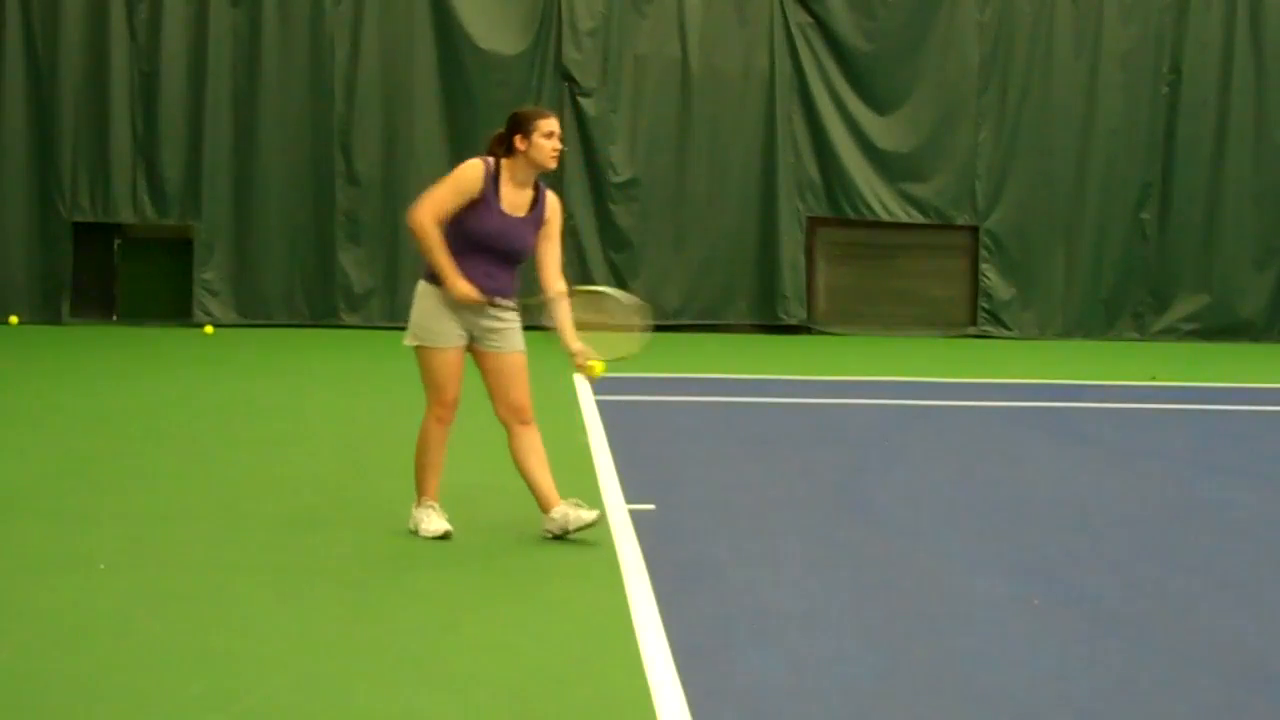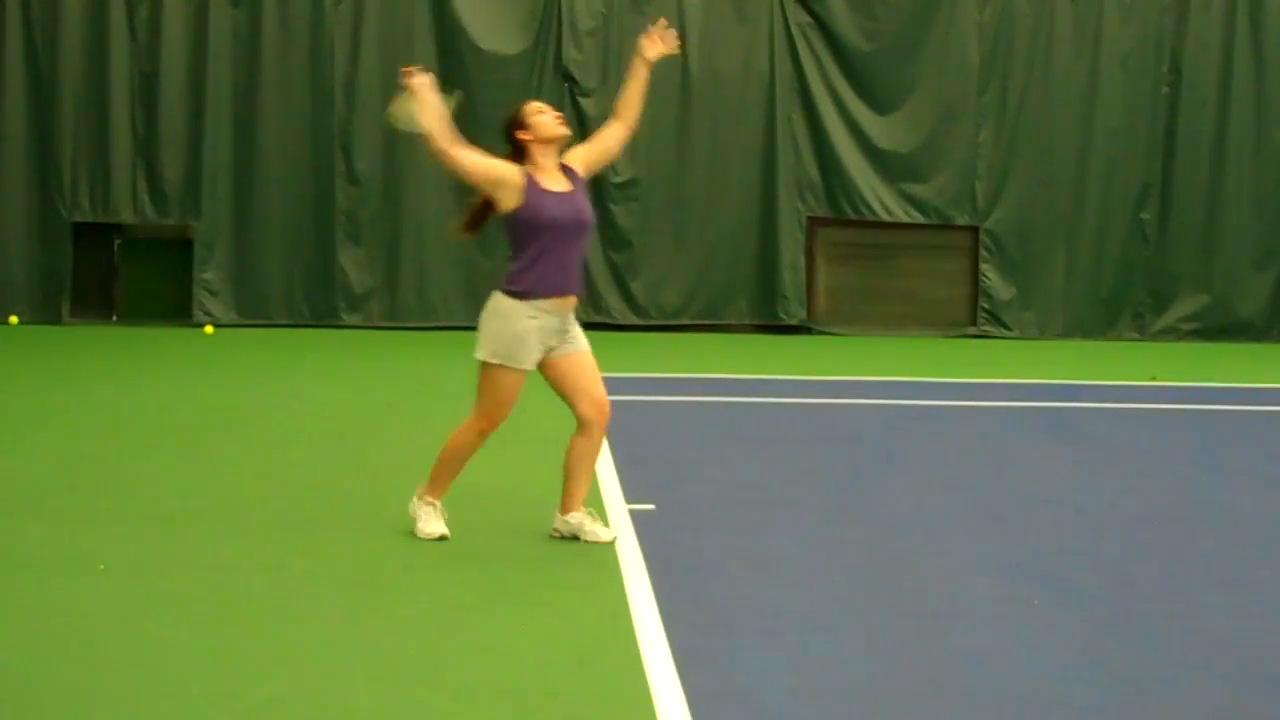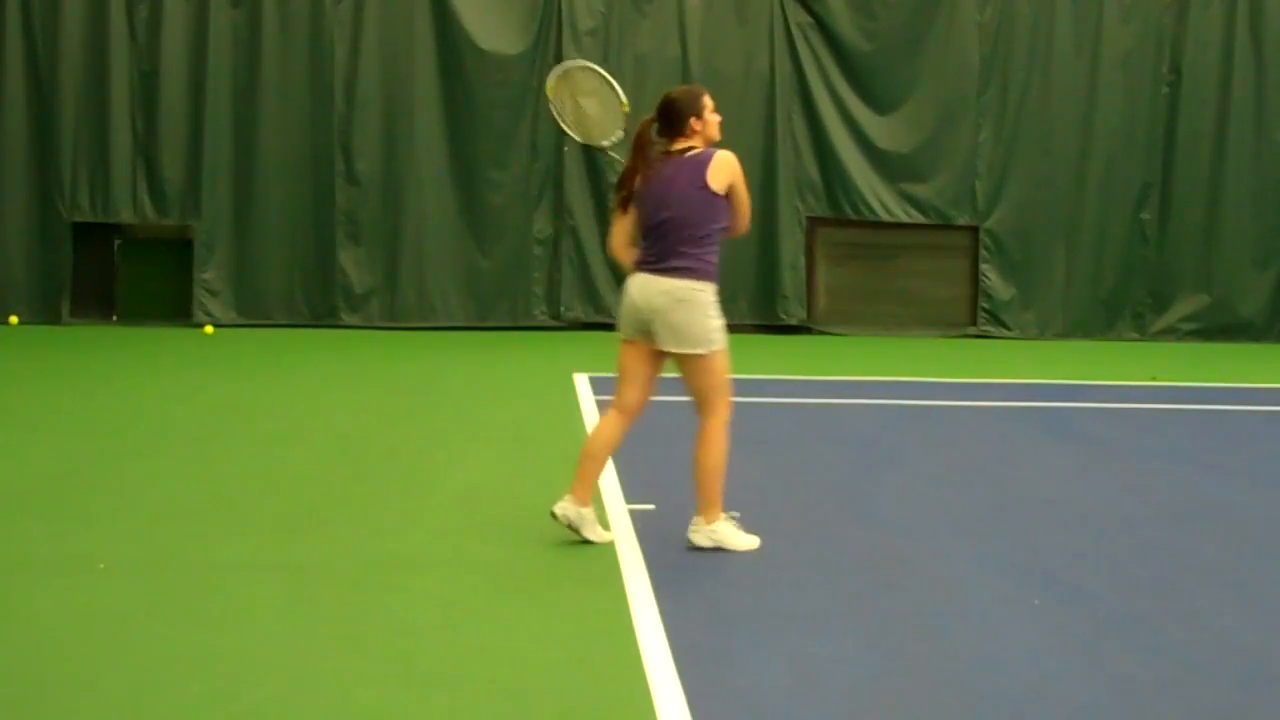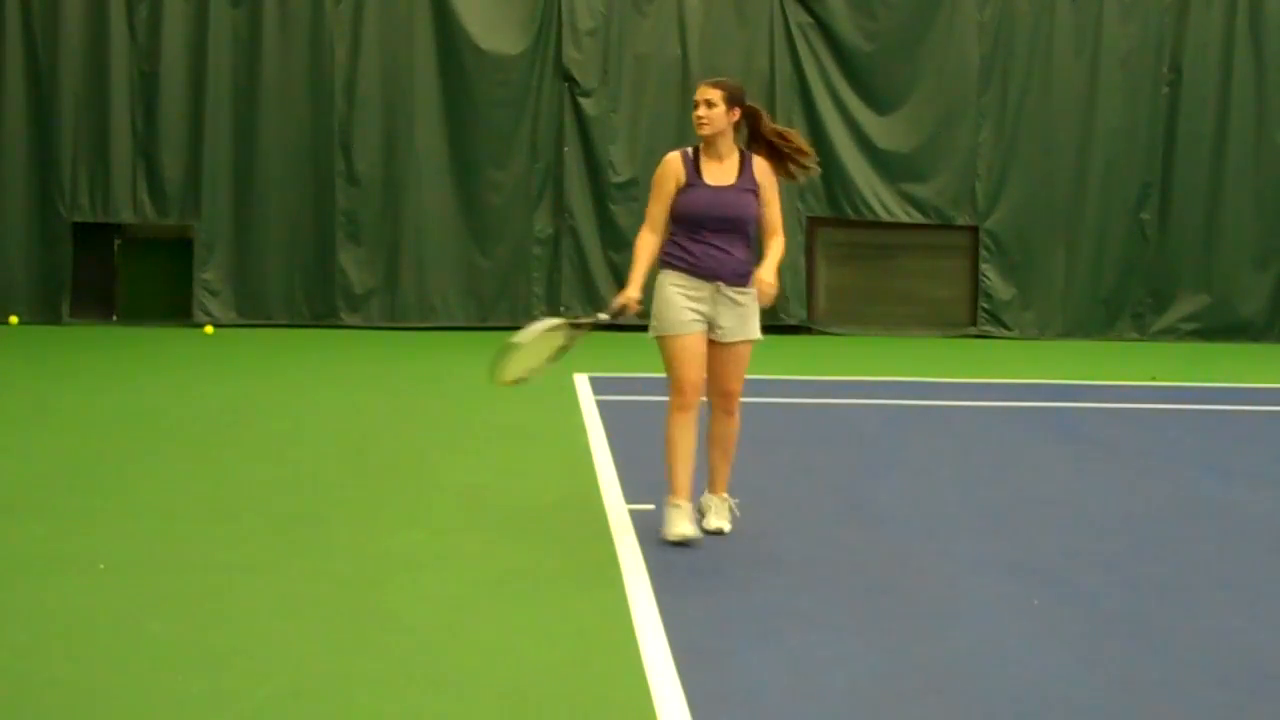
dt=1s
person 1, frame 1
left shoulder: (549, 205)
right shoulder: (478, 174)
left elbow: (551, 277)
right elbow: (421, 218)
left wrist: (570, 339)
right wrist: (451, 277)
left hip: (499, 312)
right hip: (442, 301)
left knee: (520, 414)
right knee: (443, 408)
left ankle: (556, 511)
right ankle: (427, 506)
person 1, frame 2
left shoulder: (571, 169)
right shoulder: (512, 179)
left elbow: (620, 126)
right elbow: (448, 148)
left wrist: (644, 63)
right wrist: (424, 92)
left hip: (560, 320)
right hip: (518, 315)
left knee: (595, 413)
right knee: (485, 421)
left ankle: (571, 514)
right ankle: (429, 499)
person 1, frame 3
left shoulder: (645, 172)
right shoulder: (722, 162)
left elbow: (619, 247)
right elbow: (740, 225)
left hip: (640, 294)
right hip: (688, 298)
left knee: (626, 407)
right knee: (715, 413)
left ankle: (578, 500)
right ankle: (711, 522)
person 1, frame 4
left shoulder: (760, 168)
right shoulder: (676, 164)
left elbow: (775, 234)
right elbow: (652, 230)
left wrist: (769, 268)
right wrist: (634, 284)
left hip: (736, 295)
right hip: (681, 289)
left knee: (727, 399)
right knee: (685, 395)
left ankle: (717, 496)
right ankle: (679, 505)
